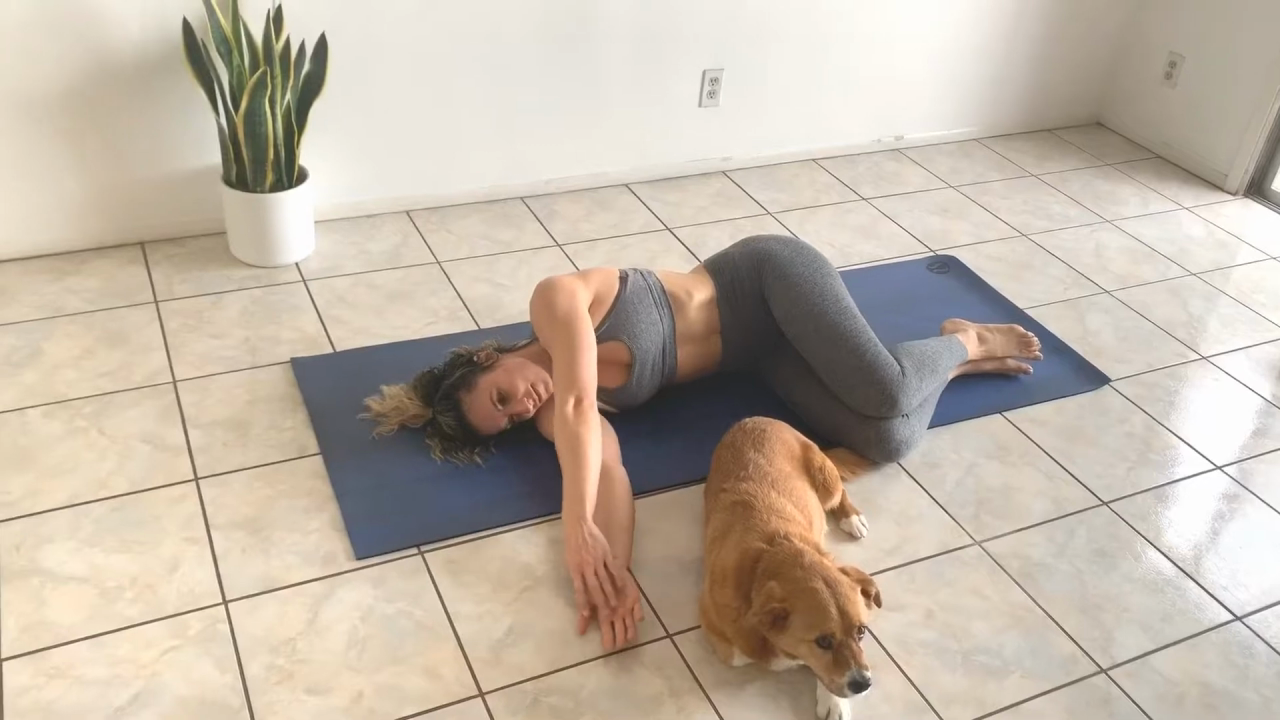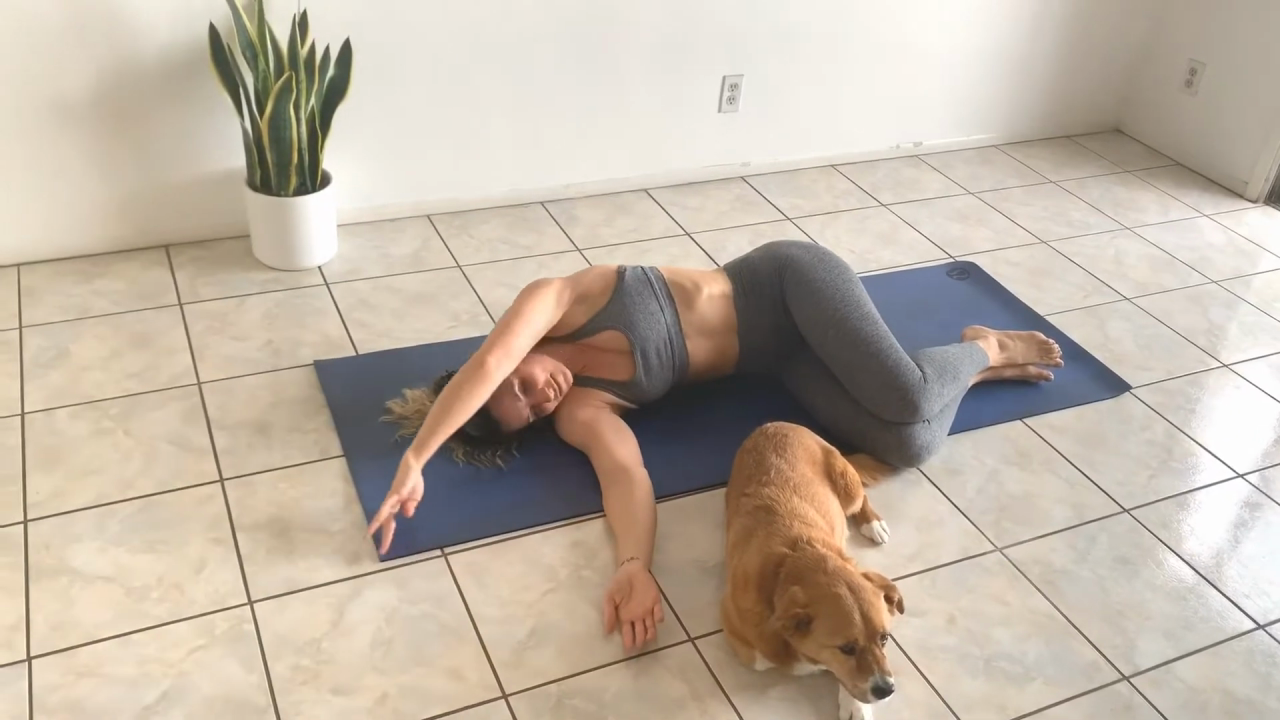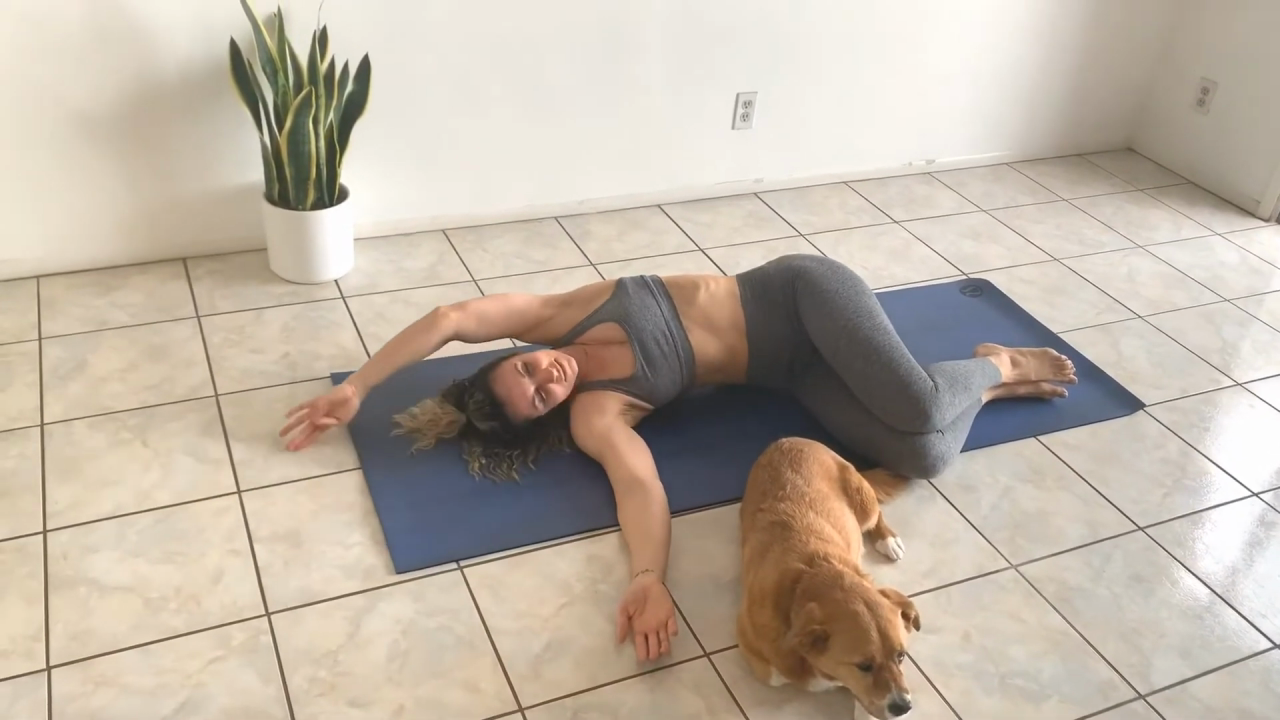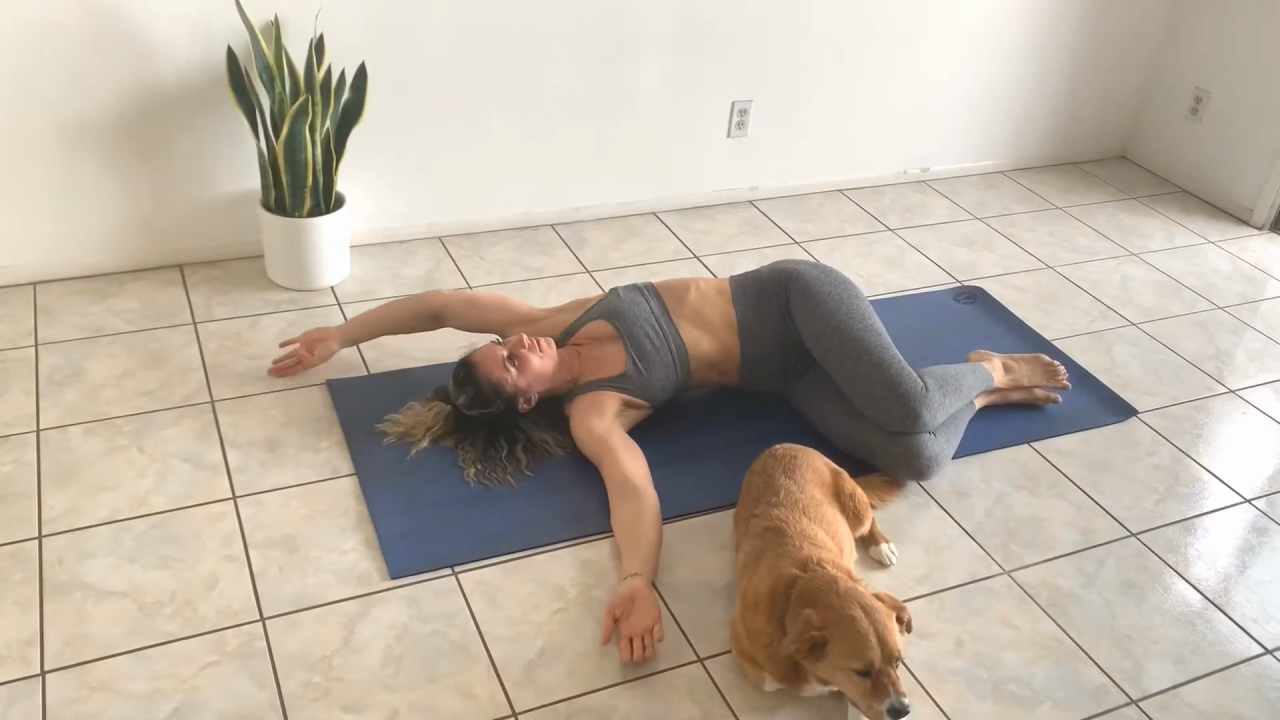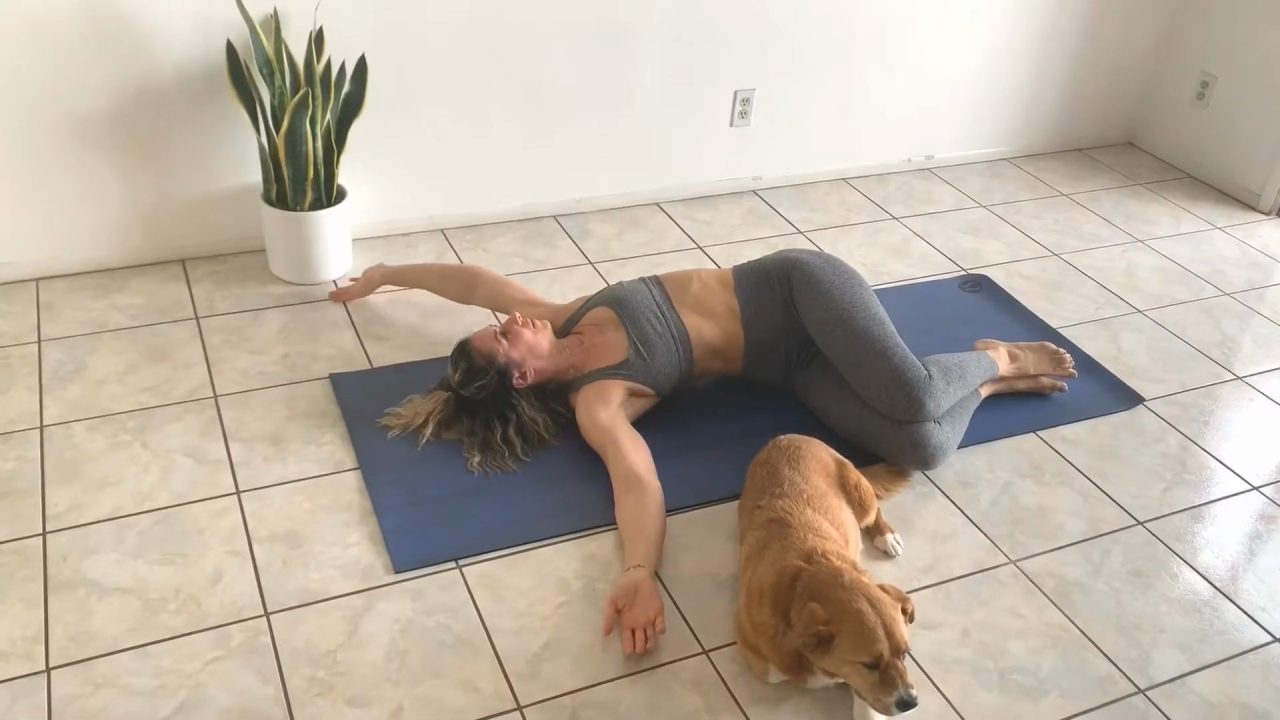
dt=1s
person 1, frame 1
left shoulder: (553, 302)
right shoulder: (553, 418)
left elbow: (578, 404)
right elbow: (606, 468)
left wrist: (579, 528)
right wrist: (615, 568)
left hip: (768, 276)
right hip: (755, 353)
left knee: (885, 397)
right knee: (886, 441)
left ankle: (963, 344)
right ankle: (957, 359)
person 1, frame 2
left shoulder: (555, 302)
right shoulder: (580, 413)
left elbow: (486, 364)
right elbow: (624, 471)
left wrist: (414, 457)
right wrist: (633, 566)
left hip: (789, 279)
right hip: (773, 356)
left knee: (907, 401)
right knee: (906, 445)
left ankle: (984, 349)
right ankle: (980, 361)
person 1, frame 3
left shoulder: (551, 316)
right shoulder: (593, 418)
left elbow: (448, 319)
right elbow: (639, 484)
left hip: (799, 290)
right hip: (785, 368)
left knee: (918, 411)
right knee: (920, 453)
left ankle: (995, 366)
right ankle: (991, 381)
person 1, frame 4
left shoulder: (543, 322)
right shoulder: (591, 415)
left elbow: (441, 304)
right elbow: (633, 488)
left hip: (791, 294)
right hip: (777, 372)
left knee: (907, 412)
right knee: (913, 456)
left ankle: (987, 372)
right ankle: (980, 388)
person 1, frame 5
right shoulder: (595, 405)
left elbow: (472, 280)
right elbow: (637, 478)
right wrist: (638, 574)
left hip: (793, 283)
right hip: (782, 361)
right knee: (921, 446)
left ankle: (992, 361)
right ankle: (987, 375)
